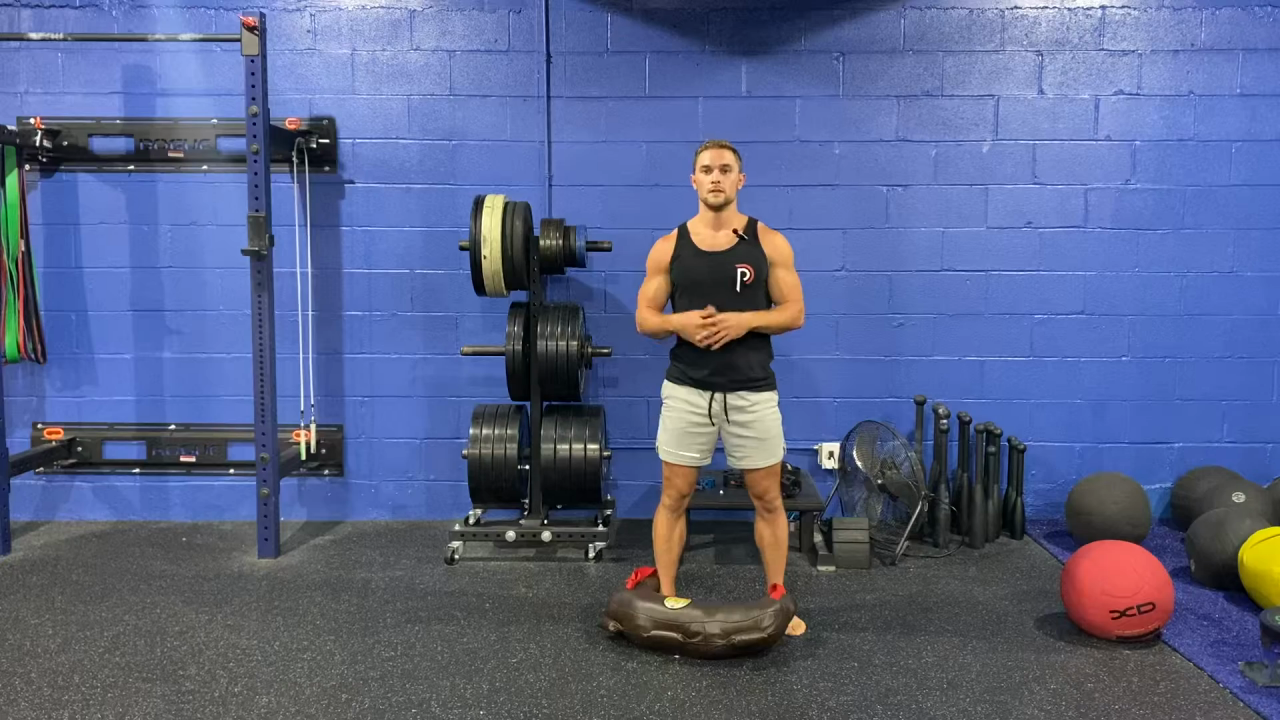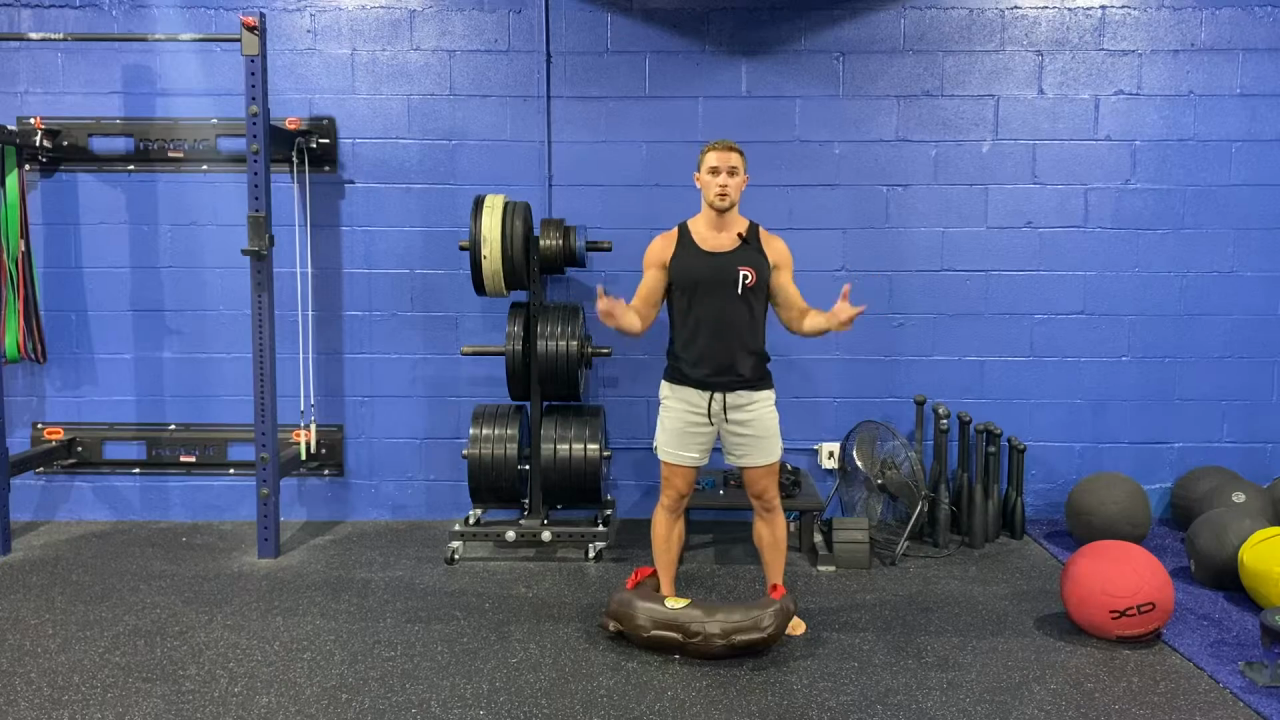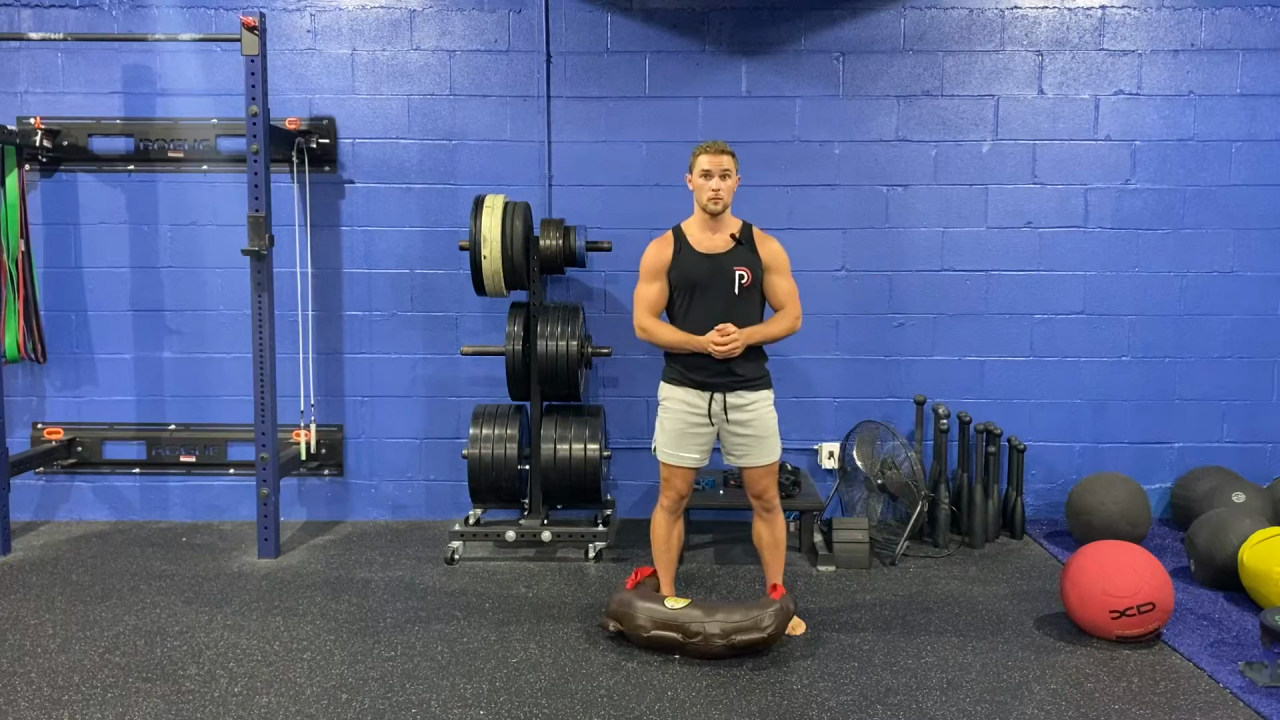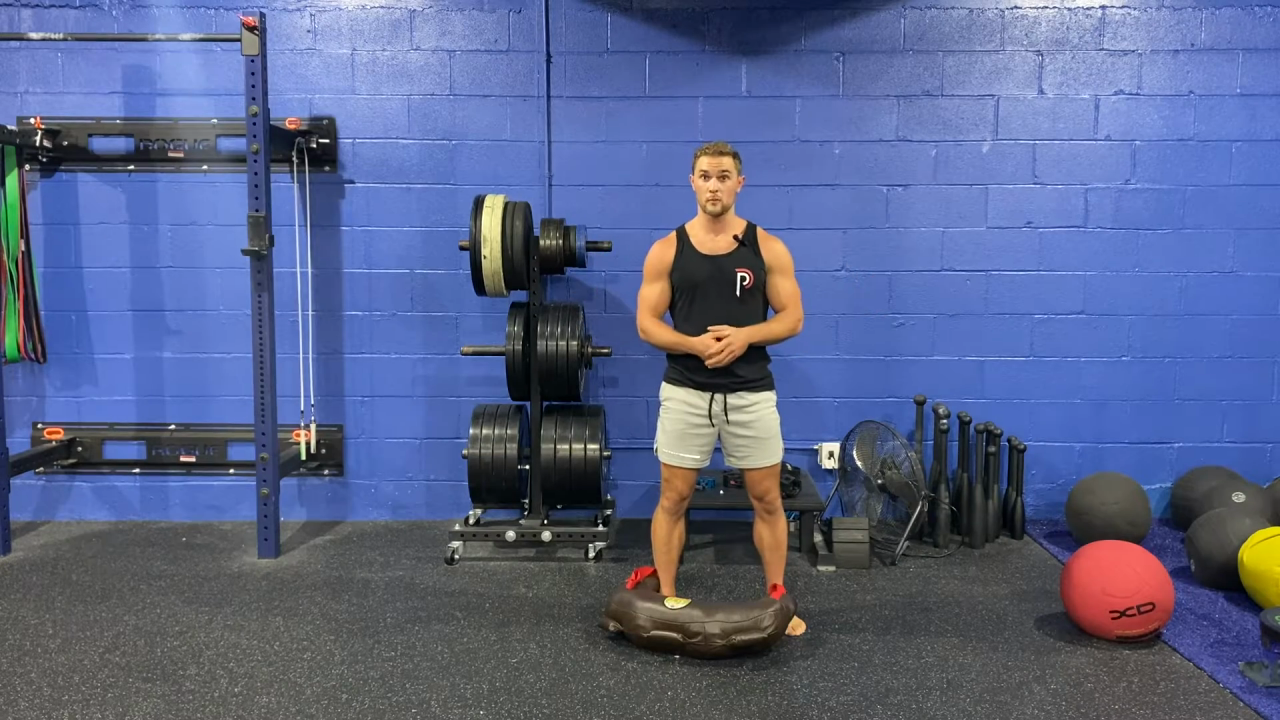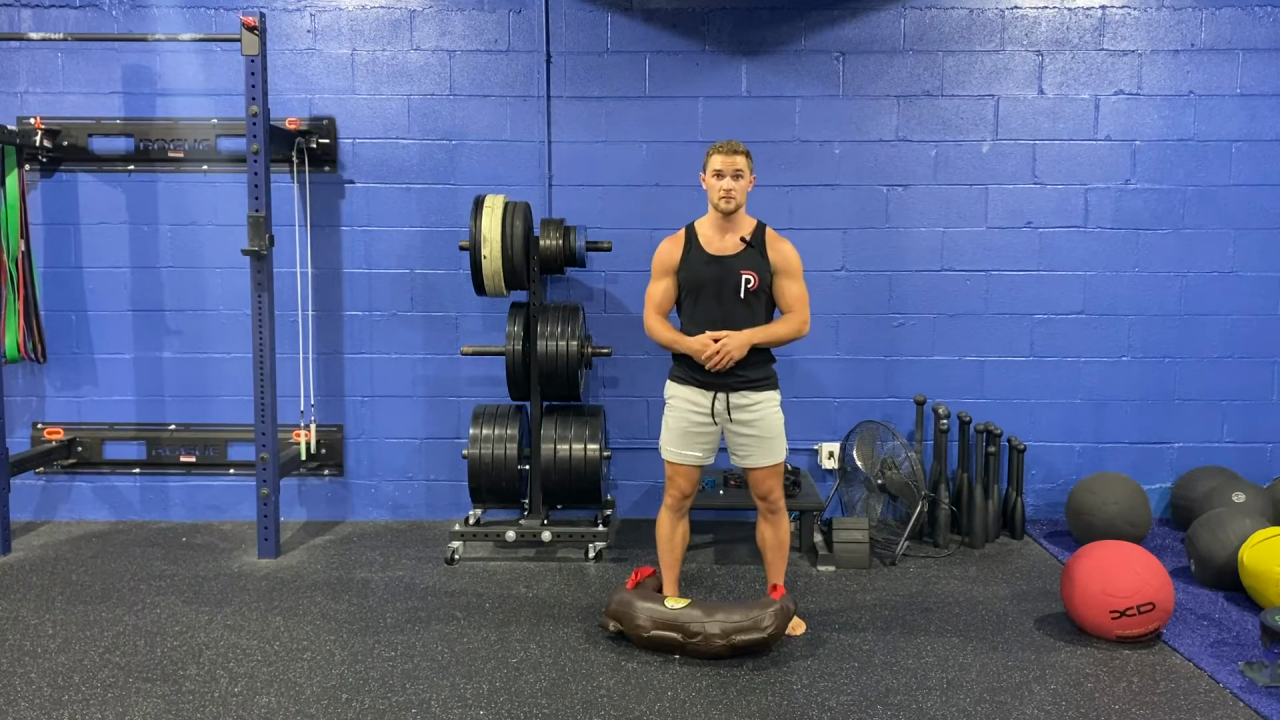
dt=0.5s
person 1, frame 1
left shoulder: (770, 242)
right shoulder: (668, 247)
left elbow: (794, 311)
right elbow: (644, 317)
left wrist: (743, 320)
right wrist: (681, 322)
left hip: (753, 391)
right hip: (687, 390)
left knee: (767, 498)
right knee: (674, 496)
right ankle: (666, 599)
person 1, frame 2
left shoulder: (768, 245)
right shoulder: (666, 246)
left elbow: (795, 313)
right elbow: (641, 312)
left wrist: (830, 319)
right wrist: (617, 317)
left hip: (750, 392)
right hip: (684, 391)
left knee: (765, 498)
right knee: (672, 496)
right ankle: (664, 600)
person 1, frame 3
left shoulder: (764, 246)
right shoulder: (663, 249)
left elbow: (791, 316)
right elbow: (645, 323)
left wrist: (745, 336)
right wrist: (701, 342)
left hip: (750, 391)
right hip: (684, 391)
left knee: (766, 498)
right knee: (672, 498)
right ankle: (666, 599)
person 1, frame 4
left shoulder: (767, 247)
right shoulder: (666, 250)
left elbow: (792, 318)
right elbow: (647, 323)
left wrist: (745, 335)
right wrist: (693, 343)
left hip: (752, 392)
right hip: (686, 392)
left knee: (768, 500)
right knee: (673, 499)
right ankle: (667, 600)
person 1, frame 5
left shoulder: (777, 249)
right shoulder: (674, 247)
left elbow: (799, 320)
right elbow: (653, 319)
left wrist: (746, 338)
right wrist: (691, 344)
left hip: (755, 391)
right hip: (689, 390)
left knee: (770, 499)
right knee: (676, 497)
right ankle: (670, 599)
